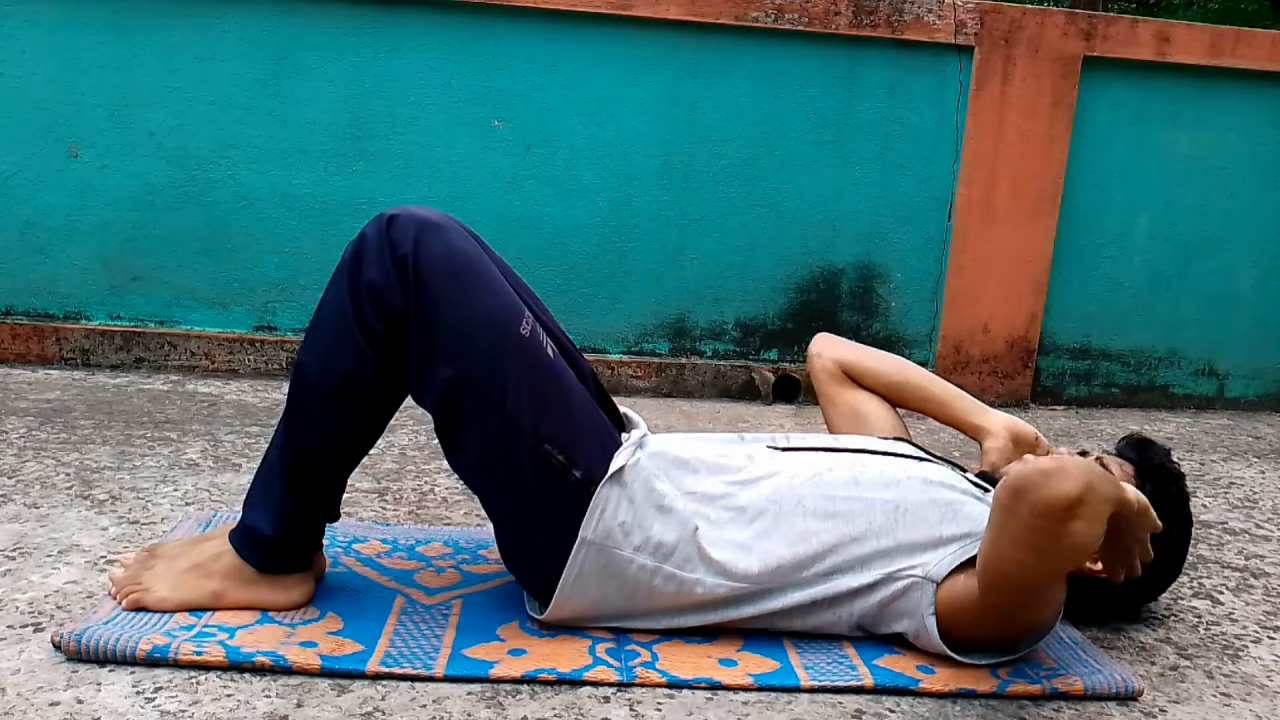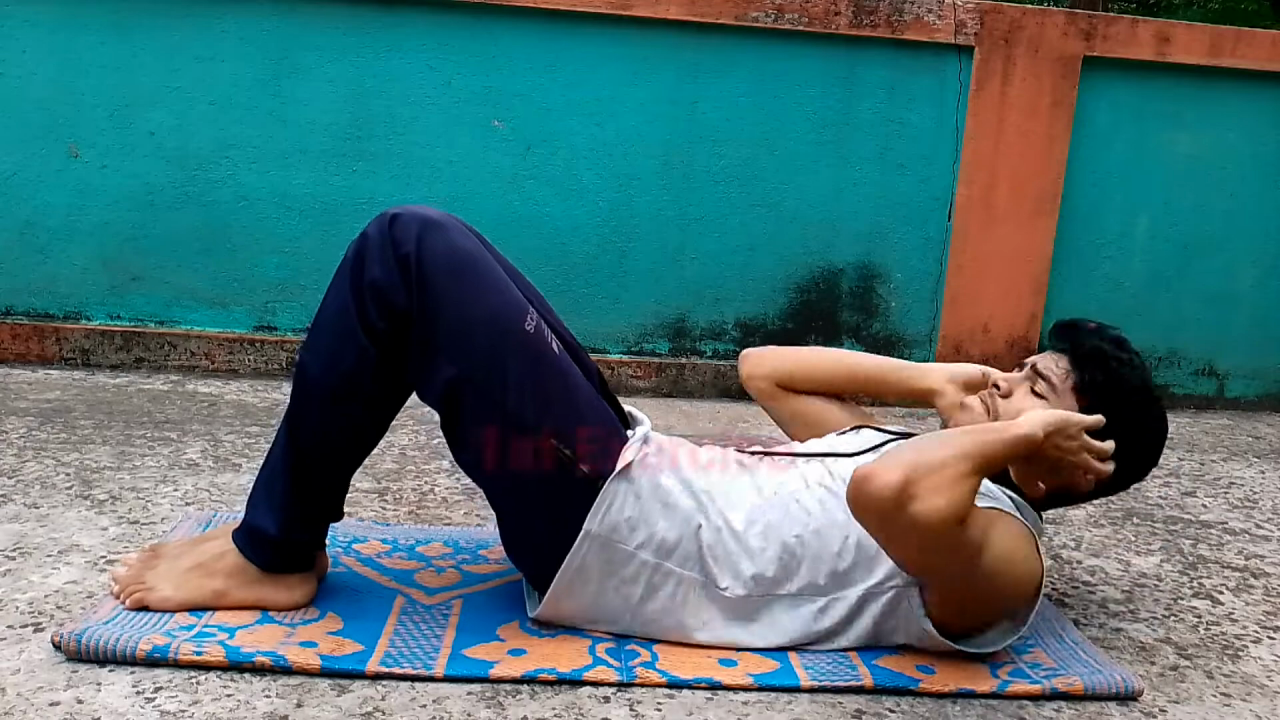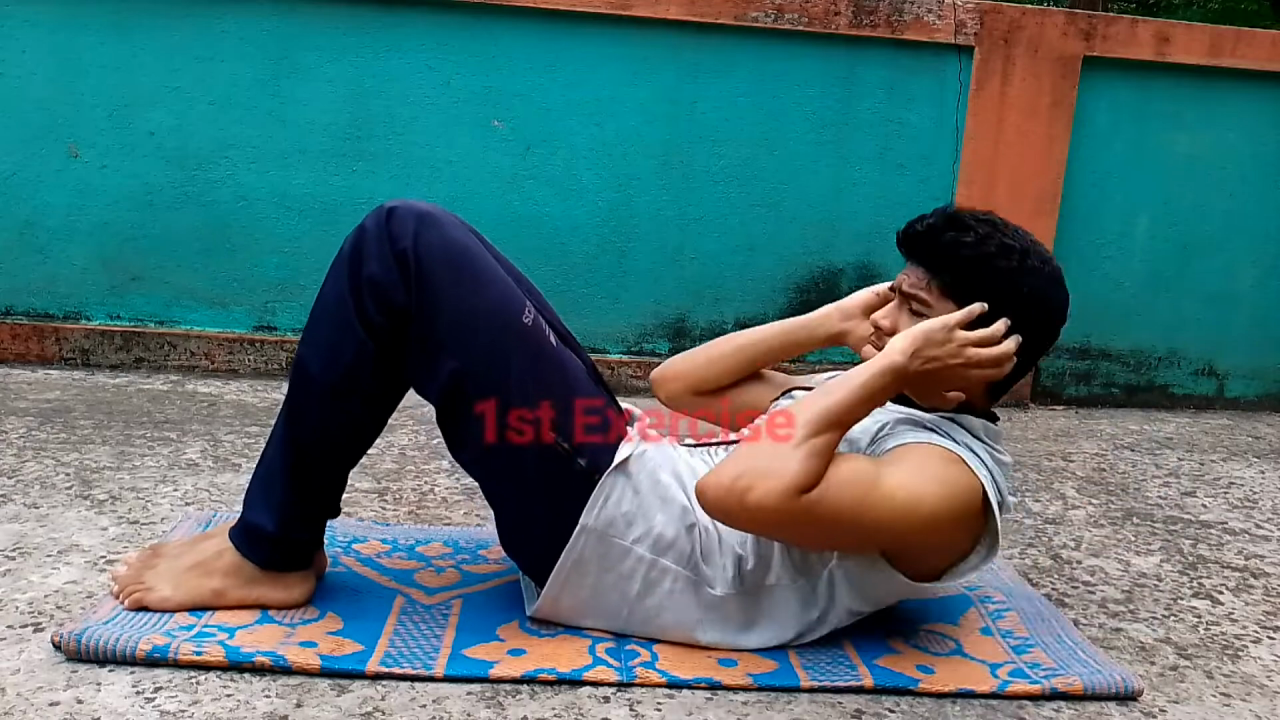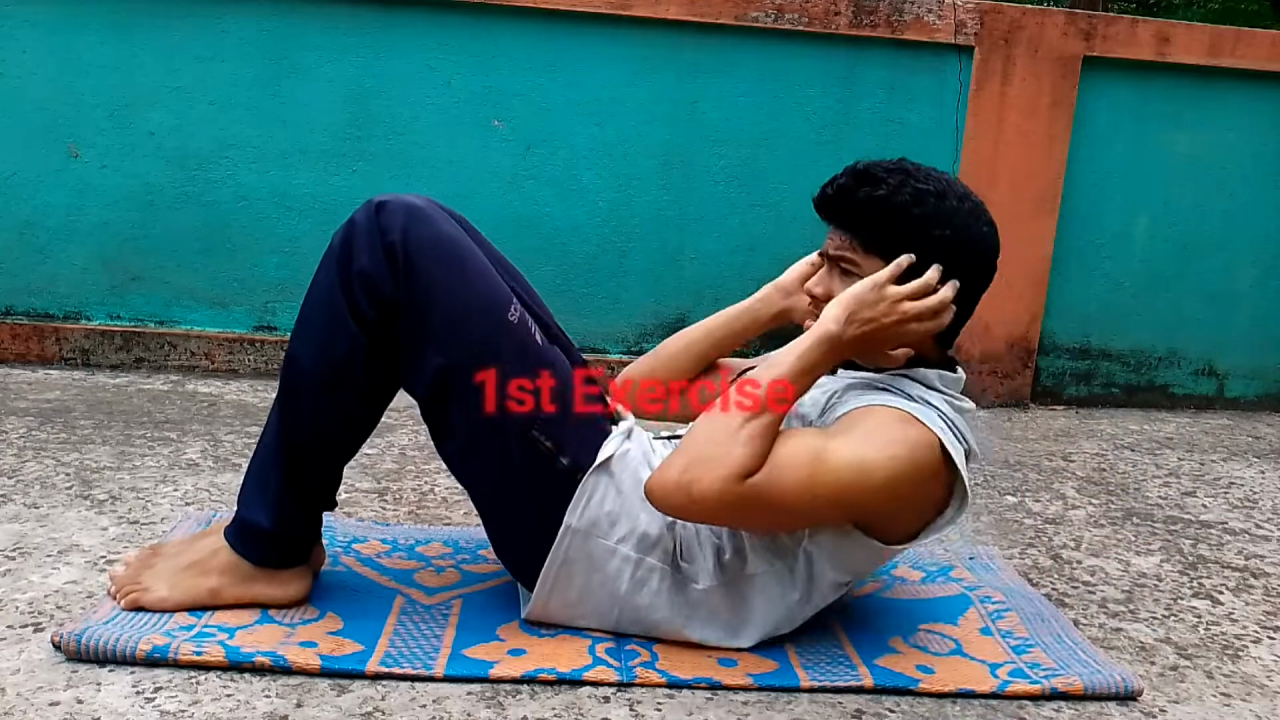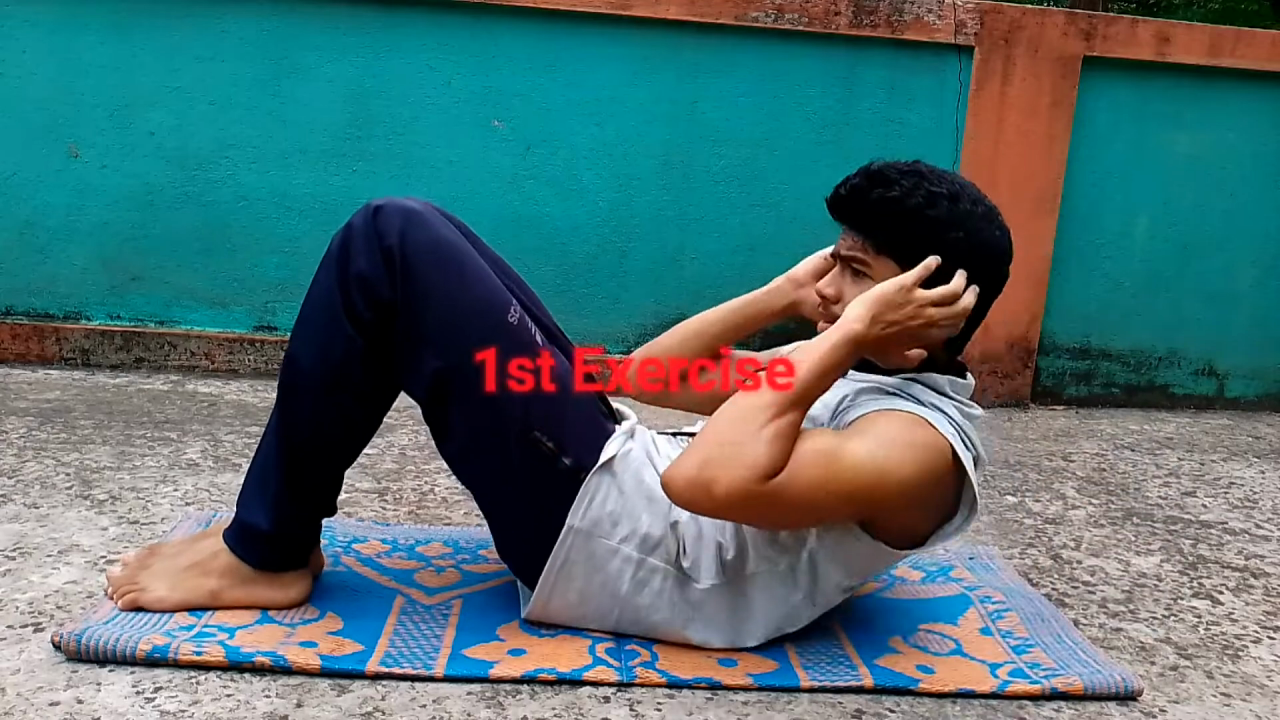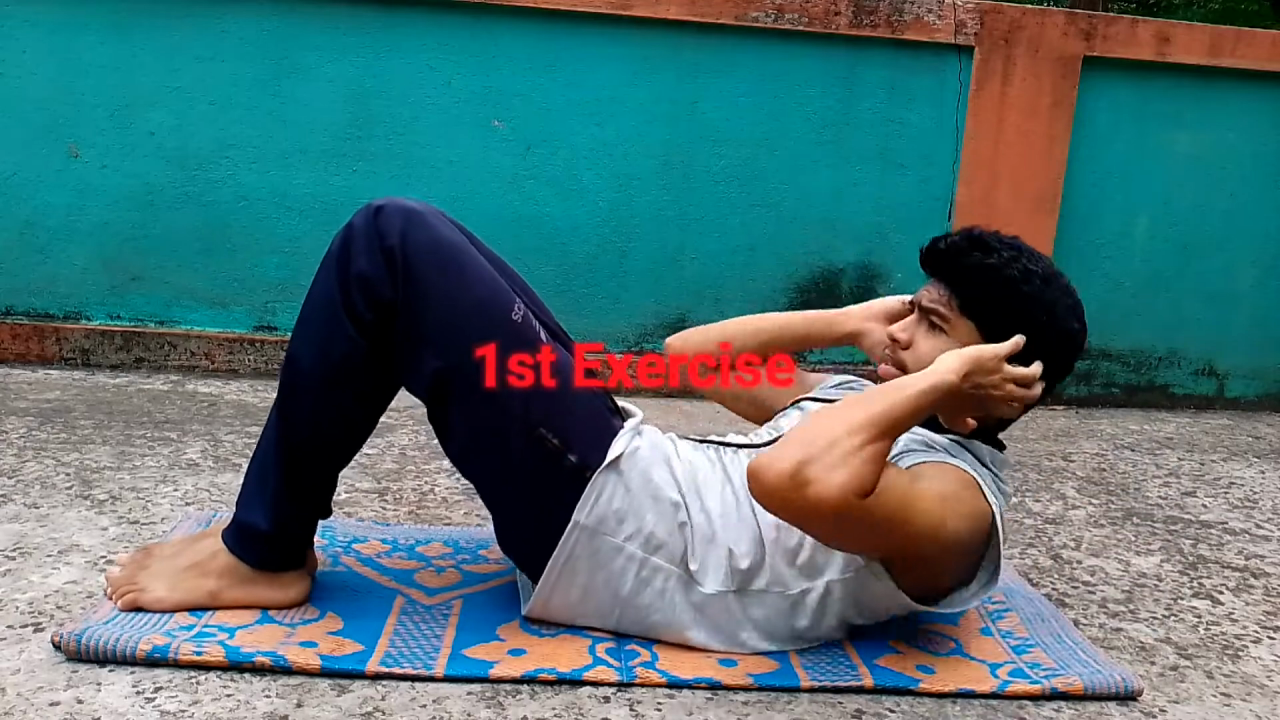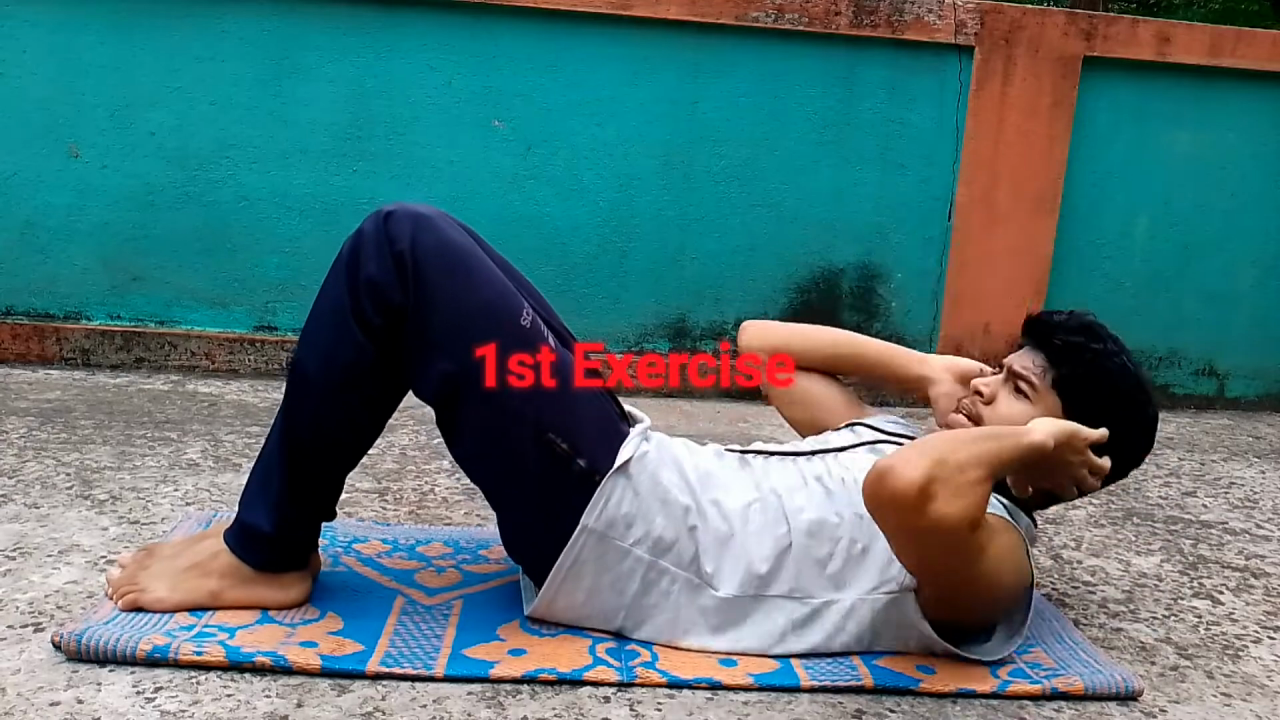
dt=0.2s
person 1, frame 1
left shoulder: (1007, 599)
right shoulder: (940, 484)
left elbow: (1048, 493)
right elbow: (828, 351)
left wrist: (1116, 504)
right wrist: (987, 420)
left hip: (602, 530)
right hip: (634, 470)
left knee: (408, 252)
right knee: (413, 248)
left ankle: (270, 558)
right ankle: (279, 534)
person 1, frame 2
left shoulder: (996, 566)
right shoulder: (904, 443)
left elbow: (886, 494)
right elbow: (762, 365)
left wrist: (1008, 439)
right wrist: (935, 382)
left hip: (609, 531)
right hip: (633, 475)
left knee: (412, 251)
right knee: (416, 248)
left ankle: (273, 555)
right ankle: (283, 537)
person 1, frame 3
left shoulder: (947, 488)
right shoulder: (877, 410)
left elbow: (739, 493)
right elbow: (676, 379)
left wrist: (885, 366)
right wrist: (830, 324)
left hip: (603, 535)
right hip: (624, 476)
left knee: (407, 245)
right knee: (416, 240)
left ankle: (270, 555)
right ankle: (286, 535)
person 1, frame 4
left shoulder: (910, 447)
right shoulder: (853, 375)
left elbow: (688, 484)
right elbow: (642, 386)
left wrist: (822, 335)
right wrist: (776, 303)
left hip: (594, 533)
right hip: (608, 488)
left knee: (393, 240)
right knee: (411, 238)
left ankle: (264, 555)
right ankle: (280, 534)
person 1, frame 5
left shoulder: (920, 449)
right shoulder: (863, 377)
left elbow: (706, 479)
right elbow: (650, 367)
left wrist: (845, 333)
right wrist: (784, 295)
left hip: (598, 536)
right hip: (617, 476)
left knee: (390, 244)
right knee: (408, 239)
left ankle: (266, 556)
right ankle: (276, 535)
person 1, frame 6
left shoulder: (956, 507)
right shoulder: (882, 415)
left elbow: (784, 480)
right elbow: (687, 349)
left wrist: (931, 384)
right wrist: (853, 324)
left hip: (605, 534)
right hip: (631, 475)
left knee: (391, 244)
right knee: (404, 242)
left ankle: (265, 554)
right ankle: (272, 533)
person 1, frame 7
left shoulder: (989, 560)
right shoulder: (902, 438)
left elbow: (903, 491)
right elbow: (756, 340)
left wrist: (1018, 441)
right wrist: (919, 370)
left hip: (614, 534)
right hip: (636, 479)
left knee: (403, 249)
right knee: (410, 249)
left ankle: (265, 555)
right ankle: (275, 534)
